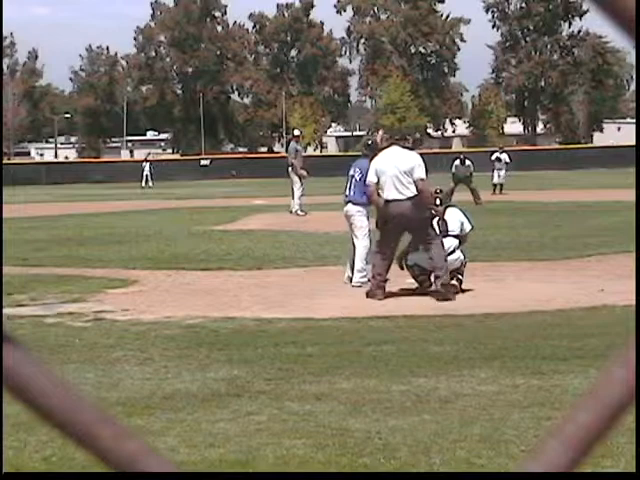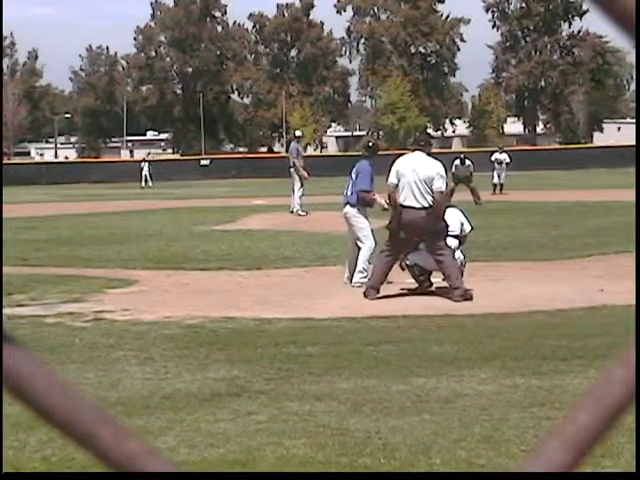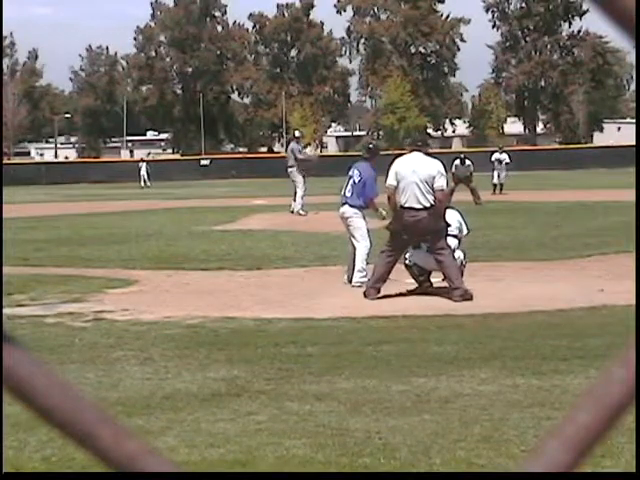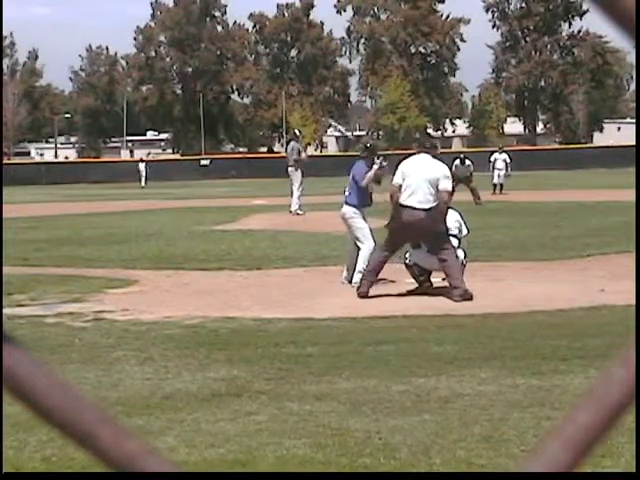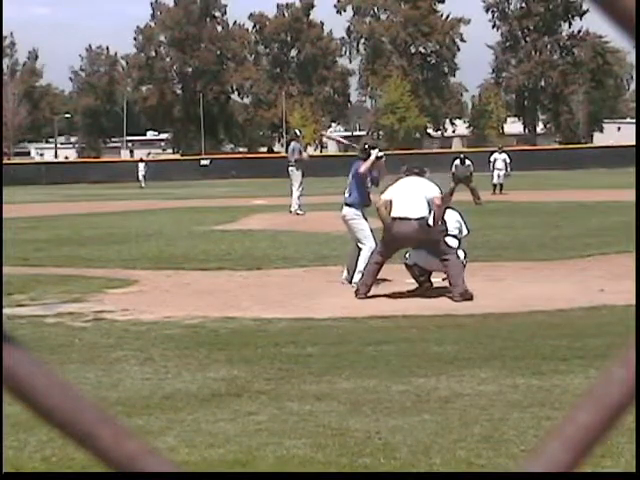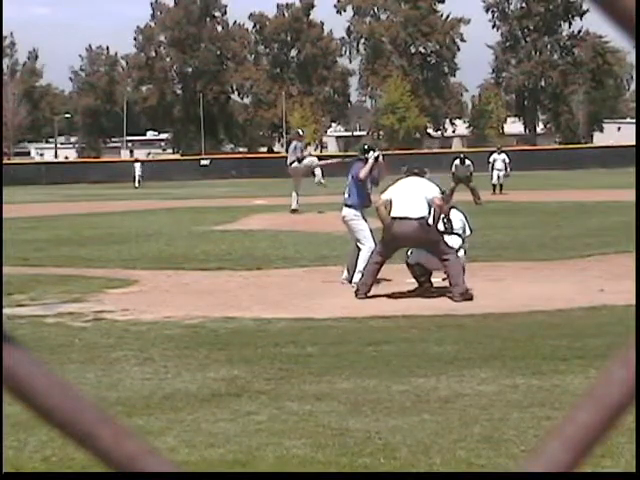
dt=0.7s
person 1, frame 1
left shoulder: (377, 160)
right shoulder: (412, 157)
left elbow: (371, 191)
right elbow: (422, 187)
left wrist: (382, 210)
right wrist: (428, 207)
left hip: (390, 209)
right hip: (413, 206)
left knee: (384, 249)
right knee: (432, 242)
left ankle: (377, 288)
right ankle: (442, 282)
person 1, frame 2
left shoulder: (400, 162)
right shoulder: (436, 165)
left elbow: (391, 192)
right elbow: (439, 198)
left wrist: (397, 213)
right wrist: (438, 219)
left hip: (404, 214)
right hip: (426, 215)
left knee: (389, 252)
right knee: (443, 253)
left ankle: (372, 289)
right ankle: (458, 291)
person 1, frame 3
left shoulder: (398, 163)
right shoulder: (435, 164)
left elbow: (390, 194)
right elbow: (440, 197)
left wrist: (396, 215)
right wrist: (440, 218)
left hip: (405, 215)
right hip: (428, 216)
left knee: (390, 252)
right knee: (443, 252)
left ankle: (372, 289)
right ankle: (458, 290)
person 1, frame 4
left shoulder: (406, 163)
right shoulder: (441, 168)
left elbow: (394, 192)
right elbow: (445, 199)
left wrist: (397, 213)
right wrist: (440, 219)
left hip: (404, 214)
right hip: (428, 216)
left knee: (385, 250)
right knee: (446, 252)
left ankle: (365, 286)
right ankle: (458, 290)
person 1, frame 5
left shoulder: (396, 184)
right shoulder: (428, 184)
left elbow: (380, 205)
right elbow: (438, 203)
left wrist: (389, 227)
right wrist: (435, 226)
left hip: (397, 227)
right hip: (420, 226)
left knee: (379, 255)
right knee: (449, 254)
left ankle: (362, 290)
right ankle: (459, 291)
person 1, frame 6
left shoulder: (396, 184)
right shoulder: (428, 184)
left elbow: (380, 205)
right elbow: (438, 203)
left wrist: (388, 226)
right wrist: (434, 226)
left hip: (396, 226)
right hip: (419, 226)
left knee: (378, 255)
right knee: (449, 254)
left ankle: (362, 290)
right ankle: (459, 292)
person 2, frame 1
left shoulder: (355, 164)
right shoulder: (369, 167)
left hip: (349, 207)
right hip: (358, 209)
left knee: (357, 242)
right knee: (363, 244)
left ankle: (350, 275)
right ankle: (359, 279)
person 2, frame 2
left shoulder: (360, 165)
right shoulder: (366, 167)
right elbow: (362, 193)
left wrist: (375, 198)
right wrist: (378, 201)
left hip: (350, 208)
right hip: (356, 210)
left knee: (356, 244)
right knee: (368, 243)
left ankle: (350, 276)
right ankle: (359, 279)
person 2, frame 3
left shoulder: (355, 166)
right shoulder: (369, 172)
right elbow: (369, 199)
right wrist: (379, 211)
left hip: (345, 208)
right hip: (354, 211)
left knee: (356, 243)
right knee: (363, 244)
left ankle: (350, 276)
right ankle: (358, 279)
person 2, frame 4
left shoulder: (362, 165)
right shoulder: (361, 167)
left elbow: (376, 180)
right elbow: (363, 183)
left wrist: (379, 168)
right wrist: (375, 168)
left hip: (351, 209)
right hip: (354, 210)
left knee: (359, 243)
right knee: (367, 244)
left ankle: (349, 276)
right ankle: (358, 279)
person 2, frame 5
left shoulder: (365, 167)
right shoulder: (358, 164)
left elbow: (377, 181)
right elbow: (362, 171)
left wrist: (381, 164)
right wrist: (373, 158)
left hip: (353, 211)
right hip: (353, 211)
left knee: (360, 244)
right knee: (369, 245)
left ankle: (348, 276)
right ankle: (357, 279)
person 2, frame 6
left shoulder: (364, 167)
right shoulder: (358, 166)
left elbow: (377, 181)
right elbow: (361, 176)
left wrist: (380, 164)
right wrist: (371, 160)
left hip: (354, 212)
right hip: (353, 212)
left knee: (360, 244)
right knee: (368, 245)
left ankle: (347, 276)
right ankle: (358, 279)
